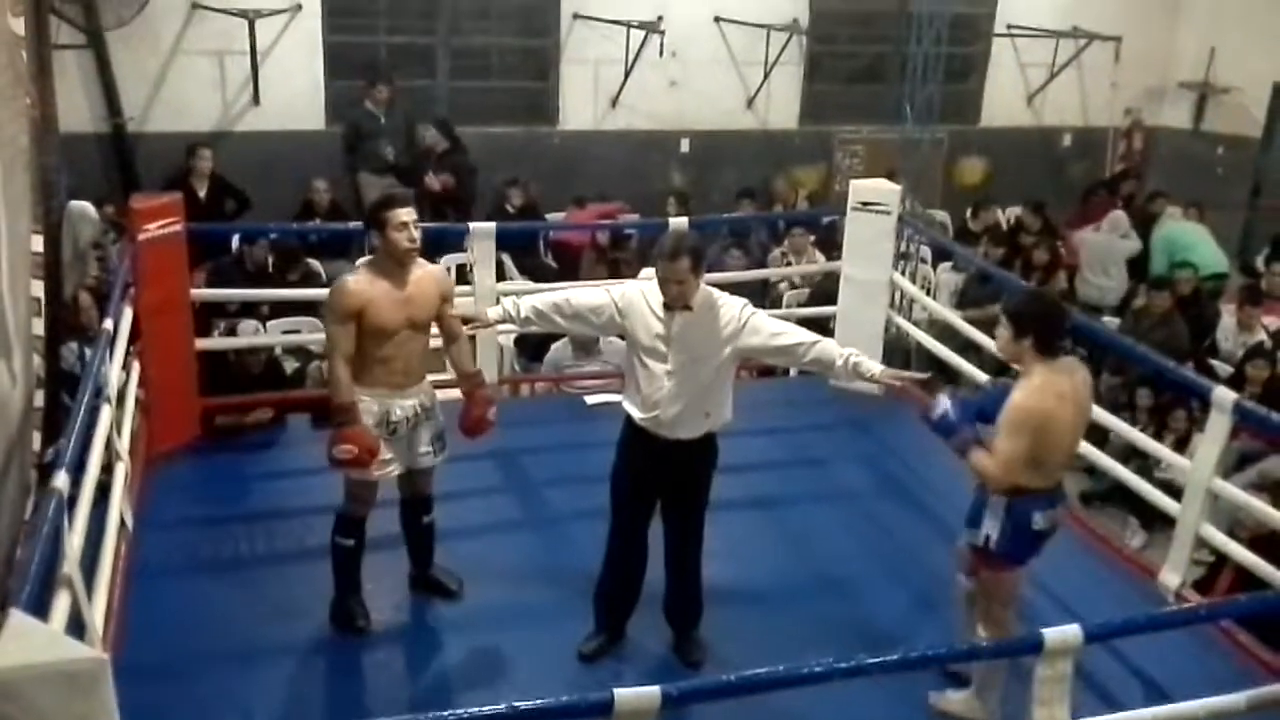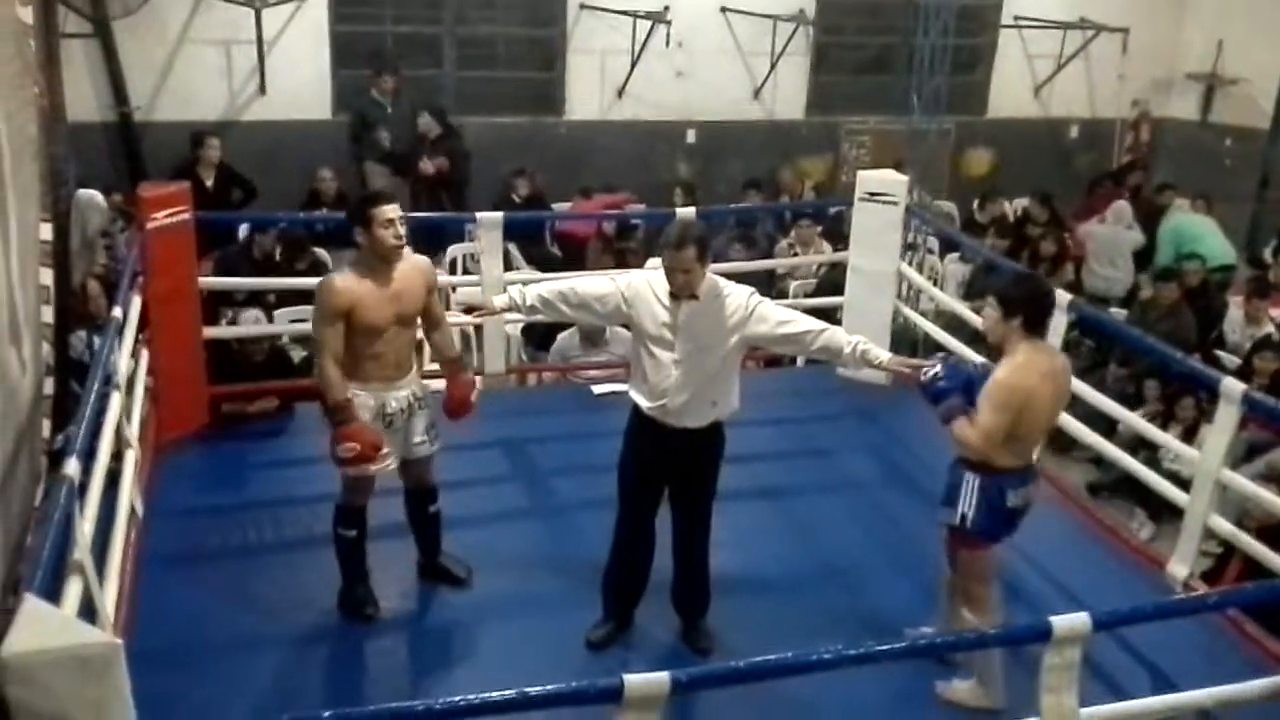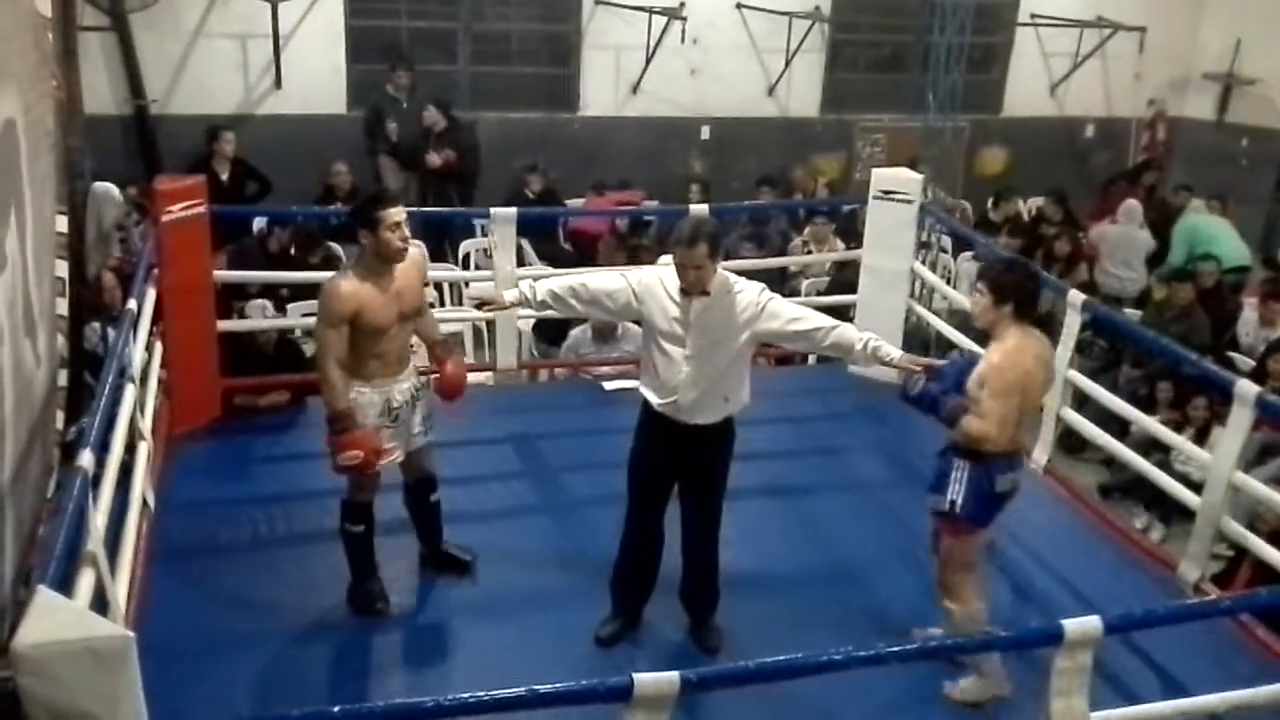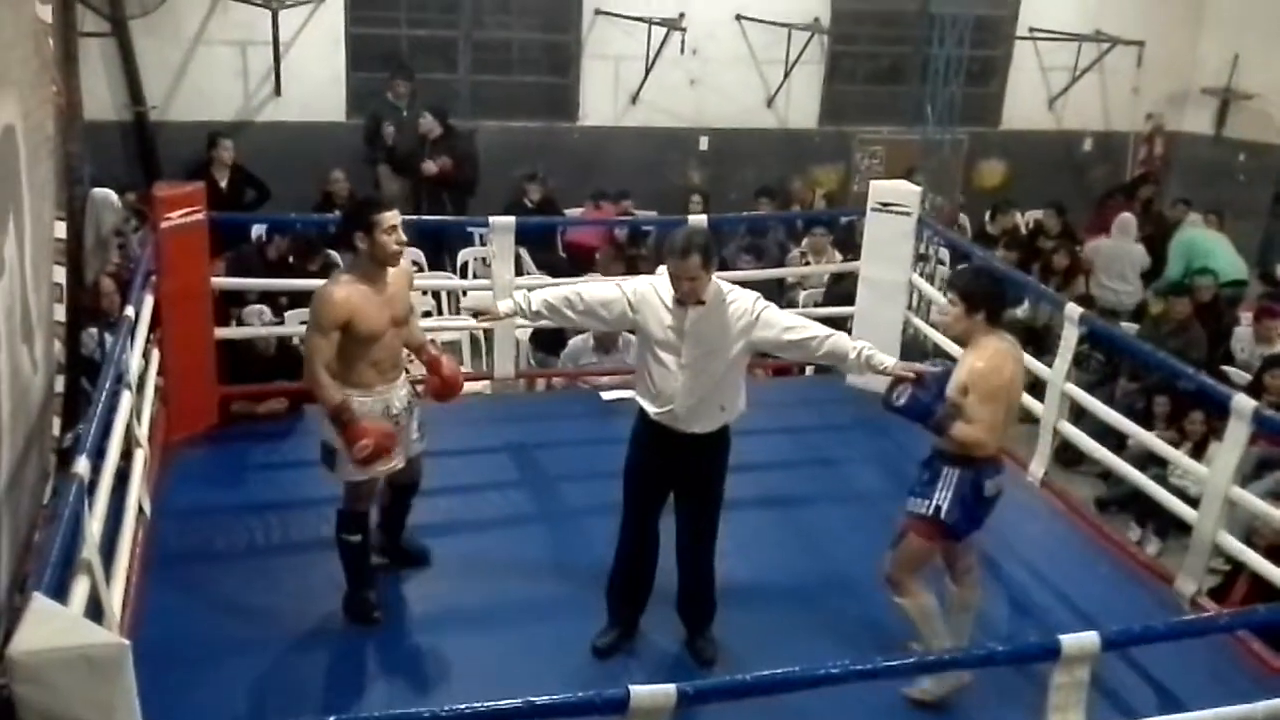
dt=0.2s
person 1, frame 1
left shoulder: (733, 316)
right shoulder: (630, 299)
left elbow: (797, 342)
right elbow: (567, 305)
left wrist: (867, 368)
right wrist: (498, 312)
left hip: (694, 448)
right hip: (639, 439)
left knee: (685, 543)
right knee: (625, 536)
left ankle: (685, 629)
right ankle: (609, 623)
person 1, frame 2
left shoulder: (739, 304)
right shoulder: (636, 289)
left elbow: (803, 329)
right elbow: (573, 294)
left wrist: (876, 356)
right wrist: (506, 301)
left hip: (701, 436)
right hip: (647, 428)
left knee: (693, 531)
right knee: (632, 525)
left ankle: (693, 617)
right ankle: (617, 612)
person 1, frame 3
left shoulder: (750, 300)
right shoulder: (646, 285)
left elbow: (815, 326)
right elbow: (584, 289)
left wrist: (887, 353)
right wrist: (517, 295)
left hip: (712, 432)
right hip: (657, 424)
left knee: (702, 528)
right knee: (641, 521)
left ankle: (702, 615)
right ankle: (626, 609)
person 1, frame 4
left shoulder: (744, 309)
right shoulder: (641, 294)
left elbow: (808, 335)
right elbow: (577, 299)
left wrist: (879, 361)
right wrist: (512, 306)
left hip: (708, 440)
right hip: (653, 432)
left knee: (698, 538)
right knee: (636, 529)
left ankle: (698, 626)
right ankle: (622, 619)
person 2, frame 1
left shoulder: (1030, 400)
right shoulder: (1075, 372)
left elbow: (998, 476)
left wrist: (958, 432)
right wrist: (1000, 405)
left hip: (1014, 509)
right hip: (1045, 498)
left knee: (993, 608)
right knee: (972, 575)
person 2, frame 2
left shoulder: (1012, 376)
right shoulder: (1055, 360)
left elbow: (977, 445)
left wrist: (947, 400)
right wrist: (977, 390)
left hip: (987, 486)
right hip: (1018, 477)
left knee: (976, 589)
right knee: (958, 559)
left ankle: (986, 688)
right ankle: (950, 636)
person 2, frame 3
left shoulder: (1006, 359)
right shoulder: (1037, 343)
left elbow: (993, 434)
left wrist: (944, 401)
right wrist: (967, 381)
left hip: (975, 471)
right hip: (1002, 466)
left knee: (956, 577)
right knee: (962, 558)
left ankle: (989, 677)
right ankle: (956, 635)
person 2, frame 4
left shoulder: (987, 364)
right shoulder: (1002, 346)
left elbow: (983, 440)
left wrist: (929, 412)
right wrist: (943, 387)
left hip: (960, 478)
right hip: (974, 475)
left knee: (900, 573)
right knee: (960, 564)
left ankle: (948, 666)
right ankle: (957, 651)
person 3, frame 1
left shoulder: (437, 279)
right shoulder: (351, 290)
left elbow: (455, 338)
right elbow: (339, 360)
left wrist: (474, 388)
right wrist: (346, 419)
left hip: (419, 399)
right hip: (370, 405)
left knee: (420, 492)
right knee: (358, 505)
left ankle: (423, 569)
right ankle: (346, 594)
person 3, frame 2
left shoulder: (421, 269)
right shoulder: (338, 289)
left elbow: (436, 325)
right elbow: (328, 360)
left wrist: (457, 371)
right wrist: (343, 417)
left hip: (409, 390)
right hip: (363, 398)
left knee: (422, 482)
right knee: (356, 497)
left ankle: (432, 558)
right ankle: (354, 584)
person 3, frame 3
left shoulder: (416, 260)
right shoulder: (342, 292)
right elbow: (329, 364)
left wrist: (442, 353)
right wrist: (344, 423)
left hip: (407, 384)
right hip: (365, 396)
left knee: (422, 473)
right knee: (362, 491)
left ankle: (434, 549)
right ankle: (364, 579)
person 3, frame 4
left shoulder: (402, 270)
right shoulder: (335, 298)
right elbow: (316, 370)
left wrist: (430, 355)
right wrist: (346, 422)
left hip: (399, 392)
right hip: (360, 404)
left knee: (408, 476)
right knee: (359, 500)
left ankle: (390, 541)
right ankle: (359, 588)
